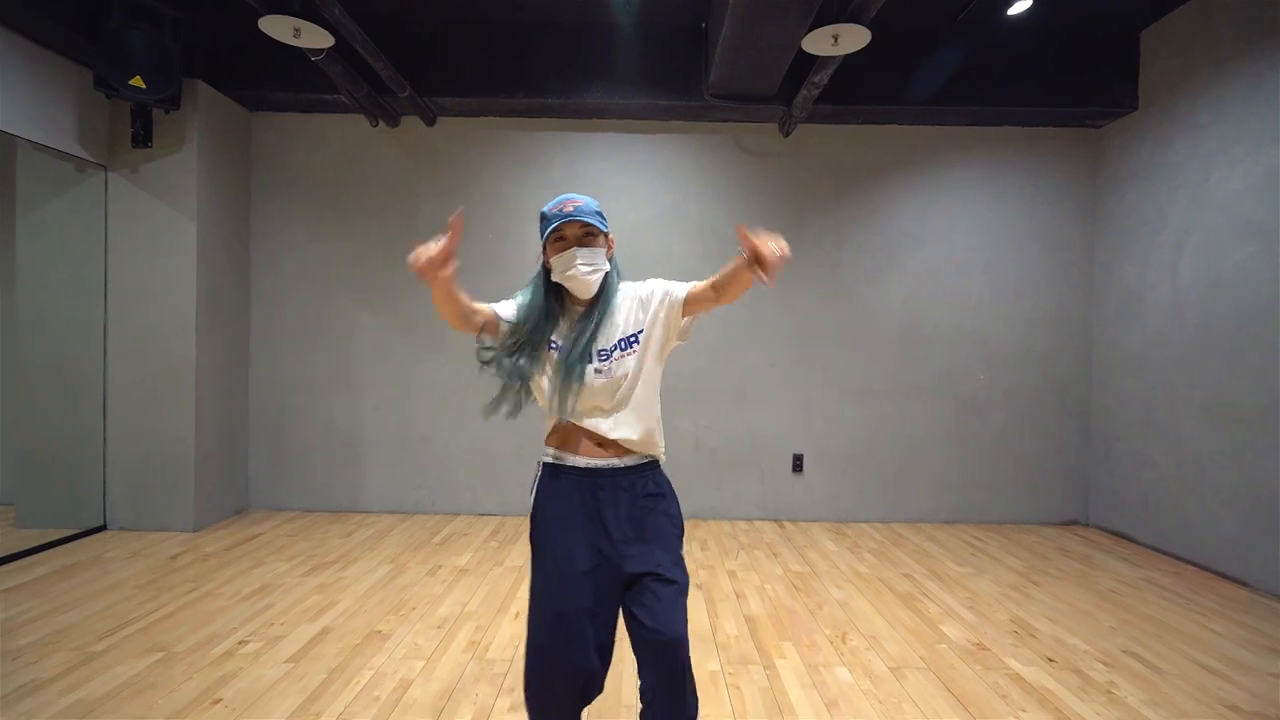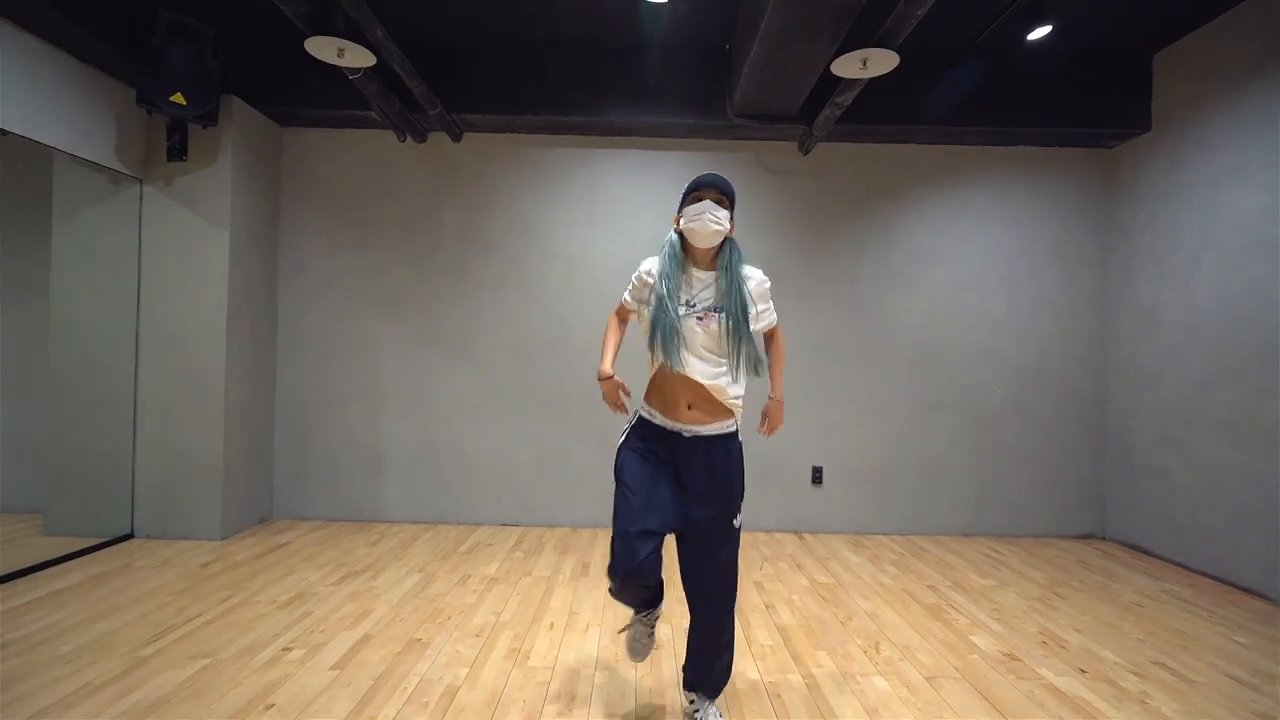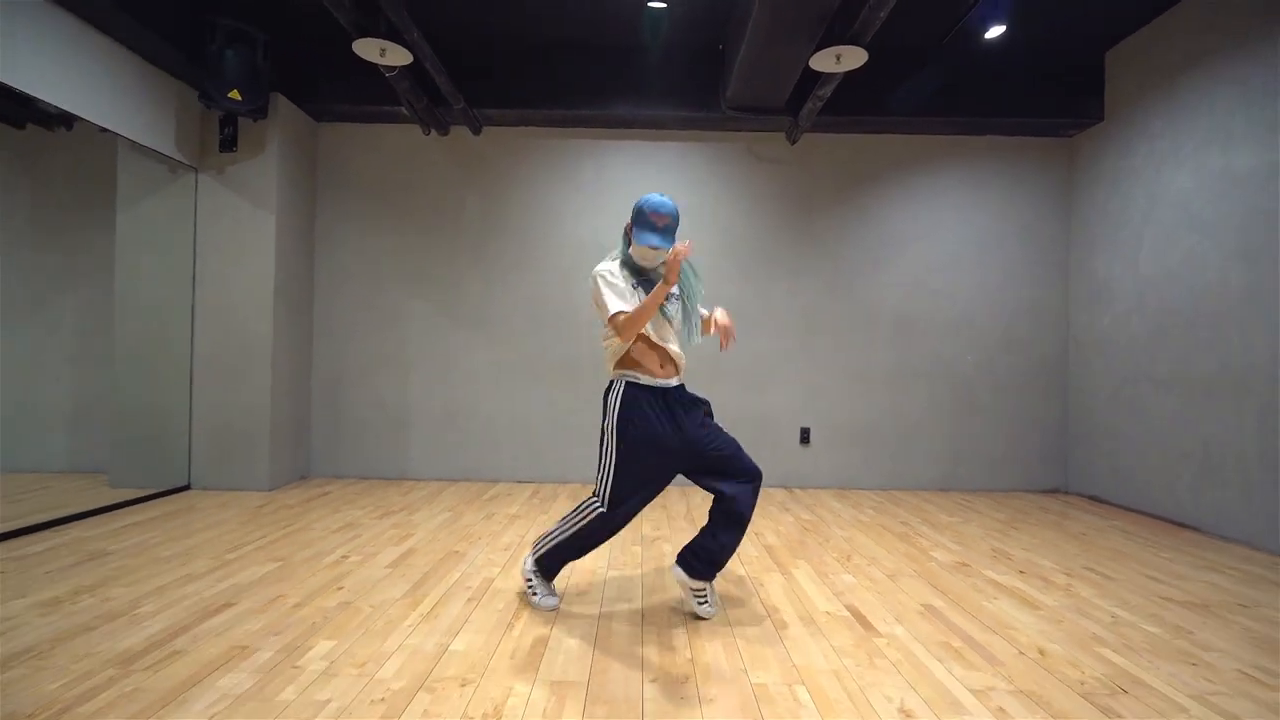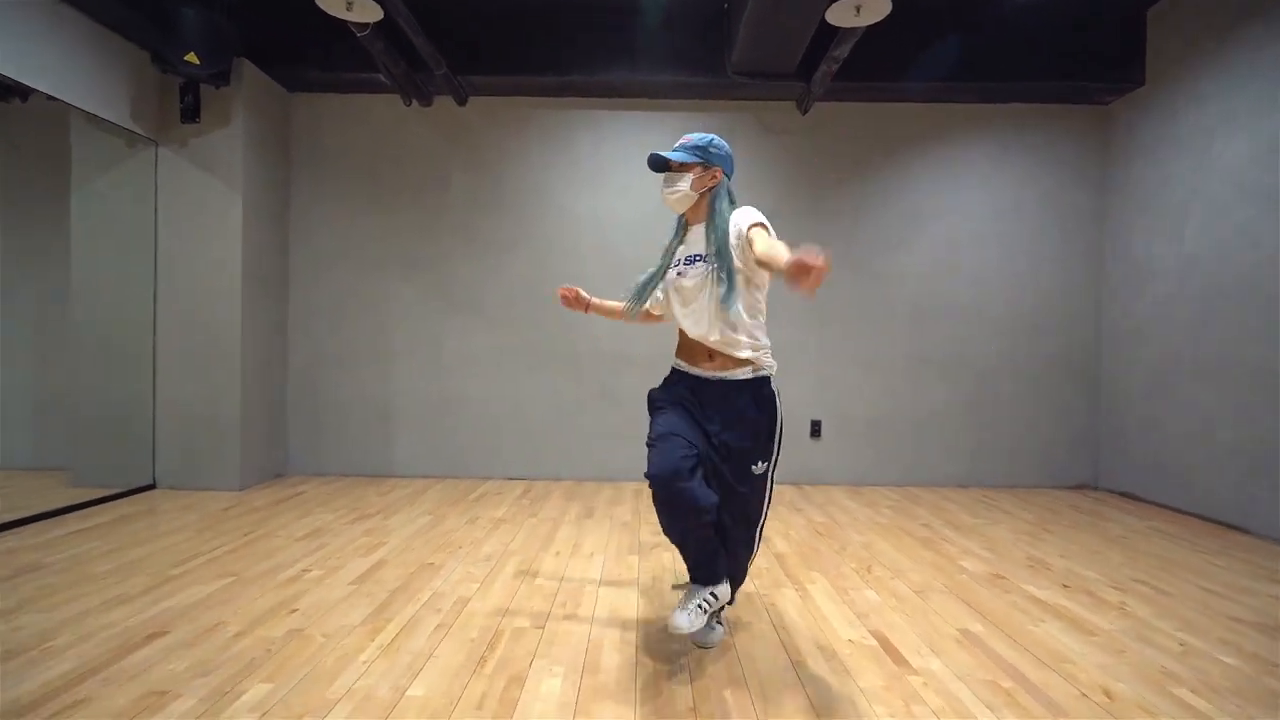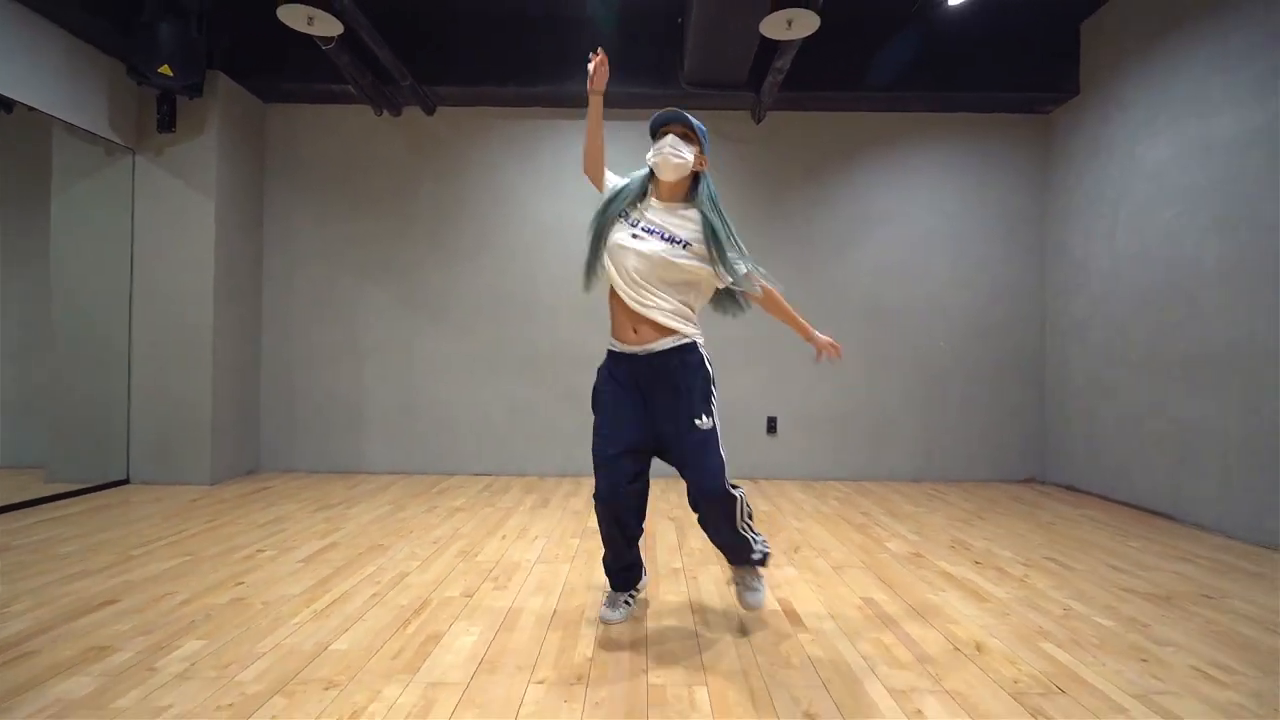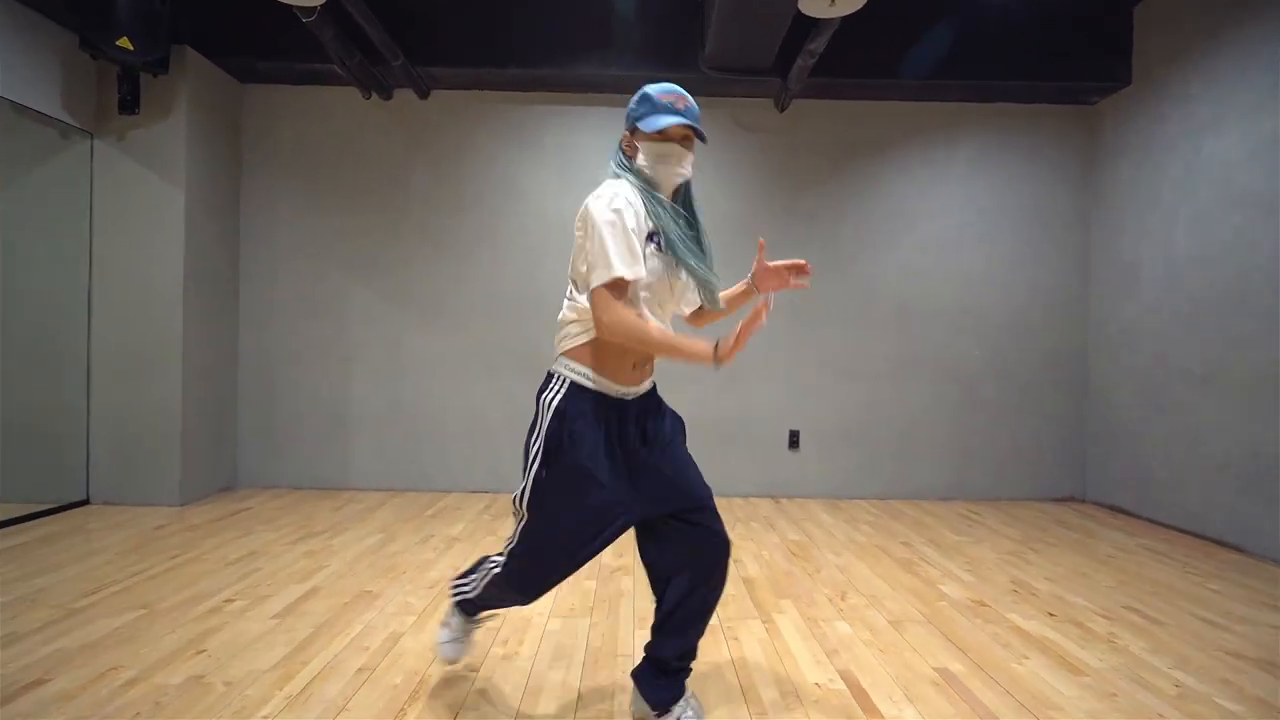
dt=0.7s
person 1, frame 1
left shoulder: (647, 301)
right shoulder: (532, 319)
left elbow: (715, 293)
right elbow: (464, 316)
left wrist: (748, 263)
right wrist: (438, 277)
left hip: (640, 489)
right hip: (567, 490)
left knee: (665, 639)
right knee: (560, 646)
person 1, frame 2
left shoulder: (750, 283)
right shoulder: (655, 274)
left elbow: (773, 333)
right elbow: (620, 314)
left wrist: (777, 393)
right wrist: (606, 367)
left hip: (718, 449)
right hip: (652, 441)
left knee: (713, 579)
right knee: (629, 563)
right ankle: (646, 609)
person 1, frame 3
left shoulder: (679, 278)
right shoulder: (609, 273)
left elbow: (695, 322)
right elbow: (626, 330)
left wrist: (716, 317)
right wrist: (666, 284)
left hip: (678, 398)
right hip: (635, 398)
left knee: (743, 481)
right knee: (613, 503)
left ankle: (696, 570)
person 1, frame 4
left shoulder: (742, 222)
right shoulder: (678, 245)
left elbow: (767, 251)
right elbow: (655, 311)
left wrist: (792, 264)
right wrist: (593, 305)
left hip: (746, 393)
right hip: (686, 387)
left knee: (738, 517)
right knee: (668, 480)
left ankle: (713, 599)
right ankle: (707, 583)
person 1, frame 5
left shoulder: (706, 228)
right shoulder: (626, 201)
left elbow: (753, 286)
right elbow: (594, 167)
left wrist: (808, 331)
right wrist: (596, 97)
left hip: (678, 367)
right hip: (621, 371)
left knee: (708, 484)
right knee: (615, 494)
left ankle: (745, 558)
right ankle: (623, 587)
person 1, frame 6
left shoulder: (672, 216)
right shoulder: (614, 203)
left elbow: (698, 309)
right elbow: (610, 320)
left wrist: (752, 287)
right wrist: (706, 349)
left hip: (642, 411)
right hip: (583, 407)
left knee: (699, 551)
right knee: (544, 555)
right ankle: (468, 599)
